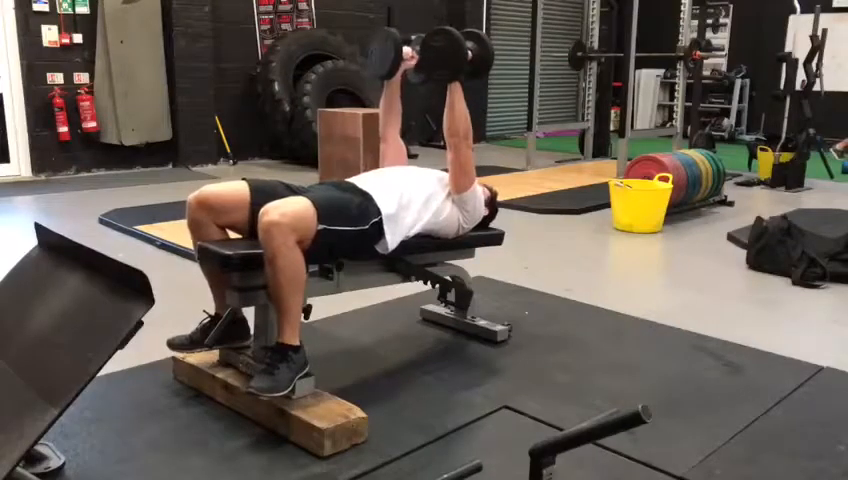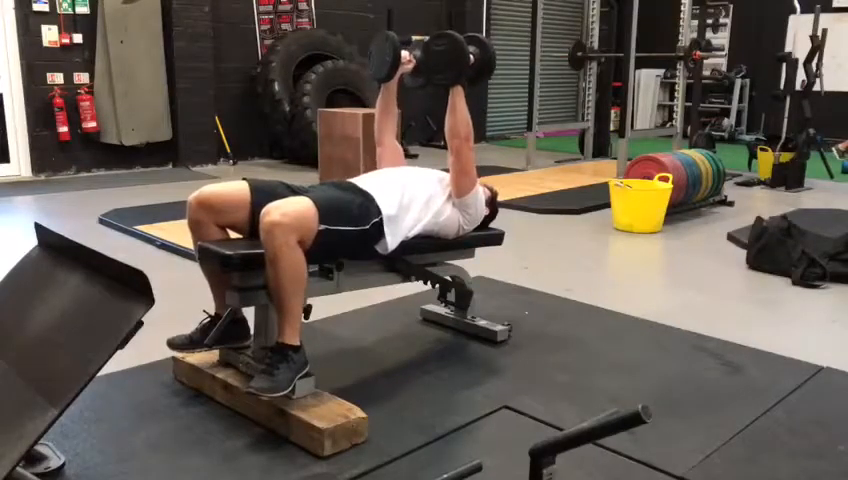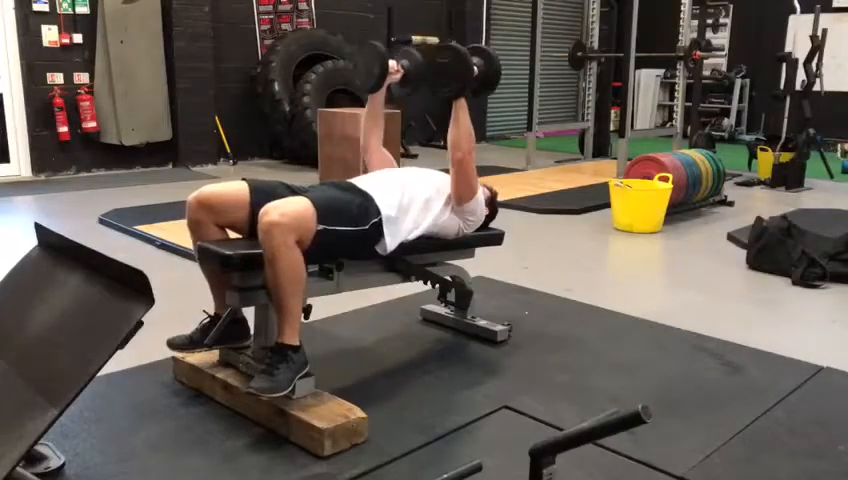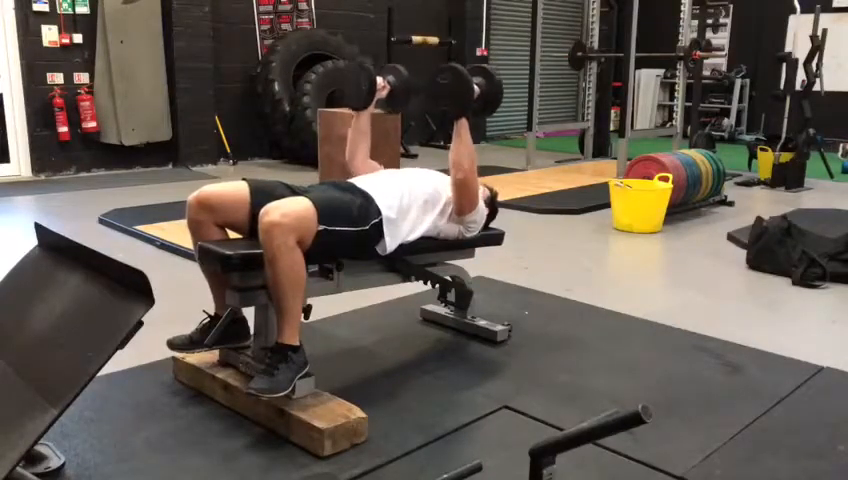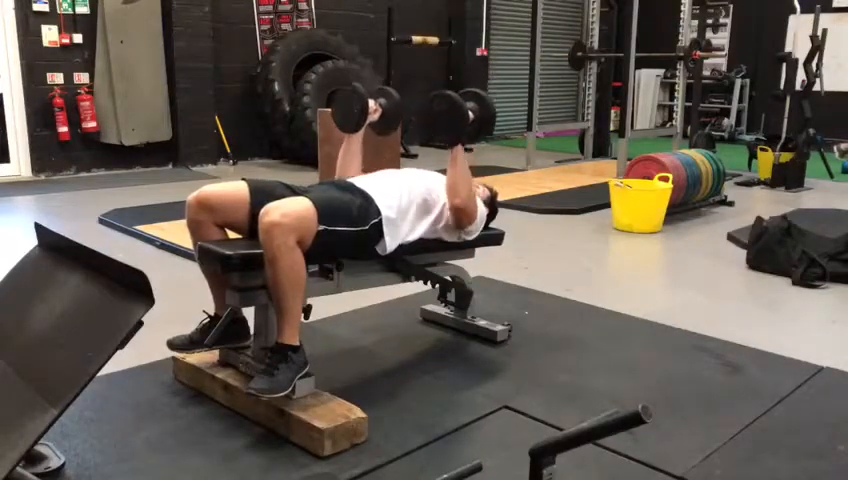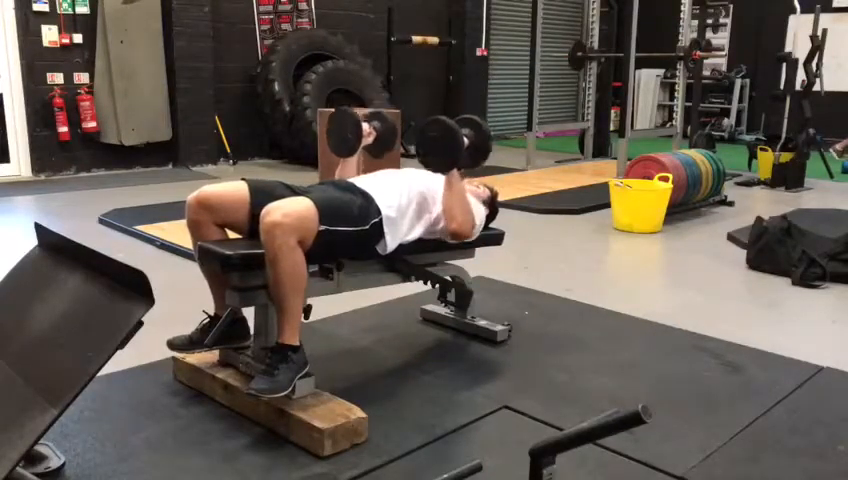
dt=0.3s
person 1, frame 1
left shoulder: (465, 210)
right shoulder: (417, 182)
left elbow: (459, 143)
right elbow: (389, 133)
left wrist: (454, 80)
right wrist: (396, 73)
left hip: (369, 214)
left knee: (276, 222)
right knee: (203, 203)
left ankle: (290, 352)
right ankle: (228, 321)
person 1, frame 2
left shoulder: (466, 212)
right shoulder: (418, 184)
left elbow: (461, 146)
right elbow: (385, 137)
left wrist: (456, 84)
right wrist: (392, 77)
left hip: (369, 215)
left knee: (278, 222)
right knee: (203, 203)
left ankle: (290, 352)
right ankle: (228, 321)
person 1, frame 3
left shoulder: (467, 213)
right shoulder: (418, 186)
left elbow: (462, 157)
right elbow: (370, 147)
left wrist: (460, 96)
right wrist: (380, 86)
left hip: (369, 215)
left knee: (277, 222)
right knee: (203, 203)
left ankle: (289, 351)
right ankle: (228, 322)
person 1, frame 4
left shoulder: (467, 217)
right shoulder: (418, 189)
left elbow: (465, 175)
right elbow: (357, 159)
left wrist: (461, 116)
right wrist: (367, 102)
left hip: (369, 214)
left knee: (277, 222)
right knee: (202, 204)
left ankle: (289, 352)
right ankle: (228, 322)
person 1, frame 5
left shoulder: (469, 217)
right shoulder: (424, 185)
left elbow: (459, 203)
right elbow: (347, 176)
left wrist: (457, 142)
right wrist: (359, 125)
left hip: (370, 214)
left knee: (277, 223)
right knee: (202, 203)
left ankle: (290, 352)
right ankle: (228, 322)
person 1, frame 6
left shoulder: (471, 210)
right shoulder: (421, 188)
left elbow: (457, 227)
left wrist: (454, 165)
left hip: (369, 213)
left knee: (278, 221)
right knee: (201, 203)
left ankle: (289, 352)
right ankle: (227, 322)
